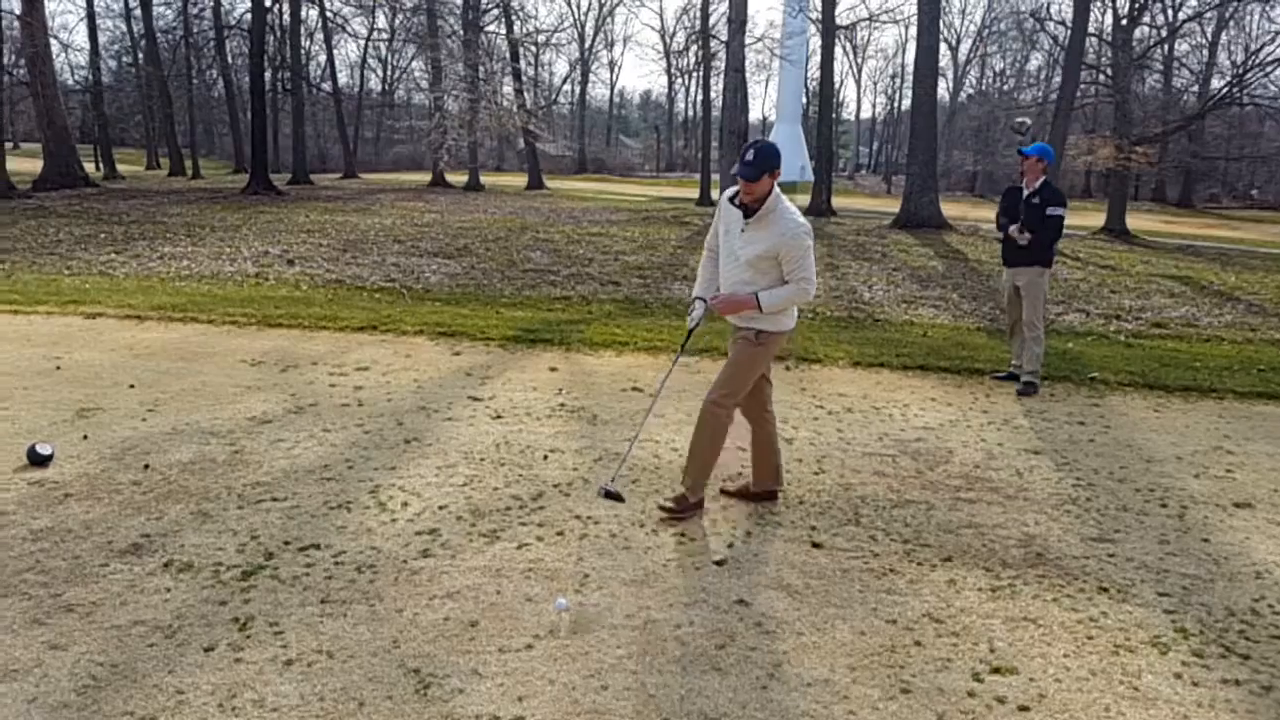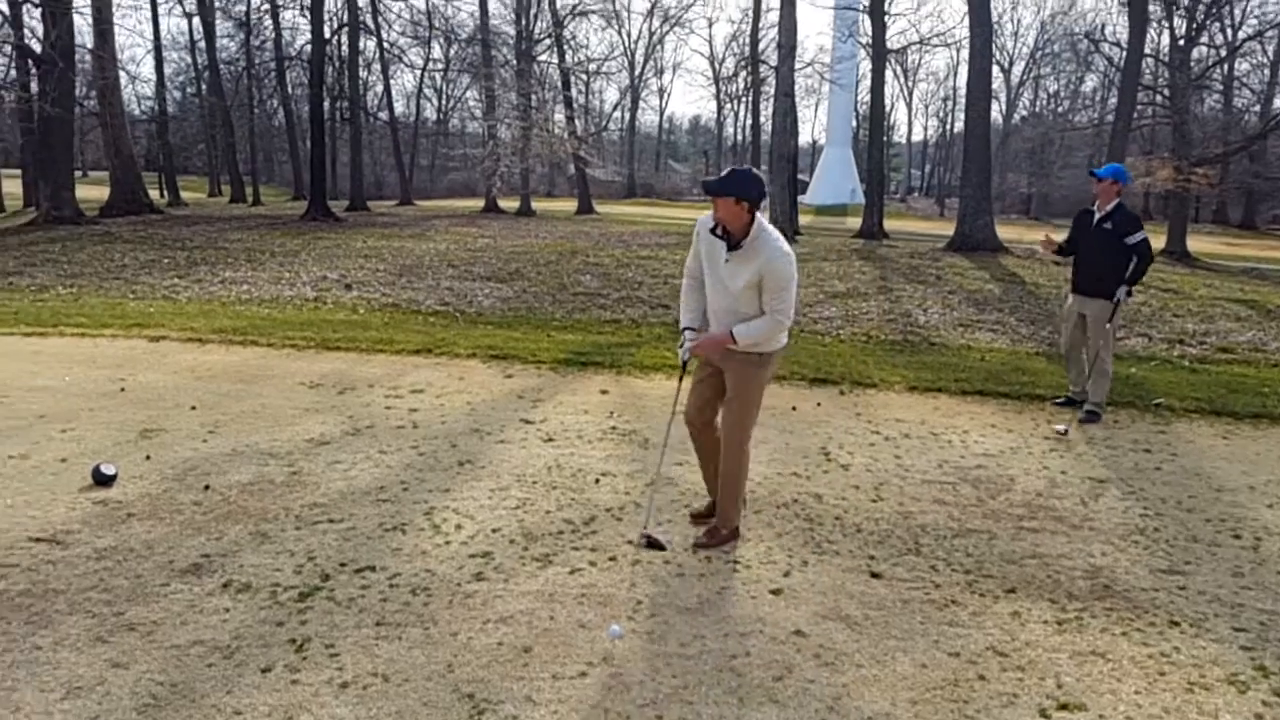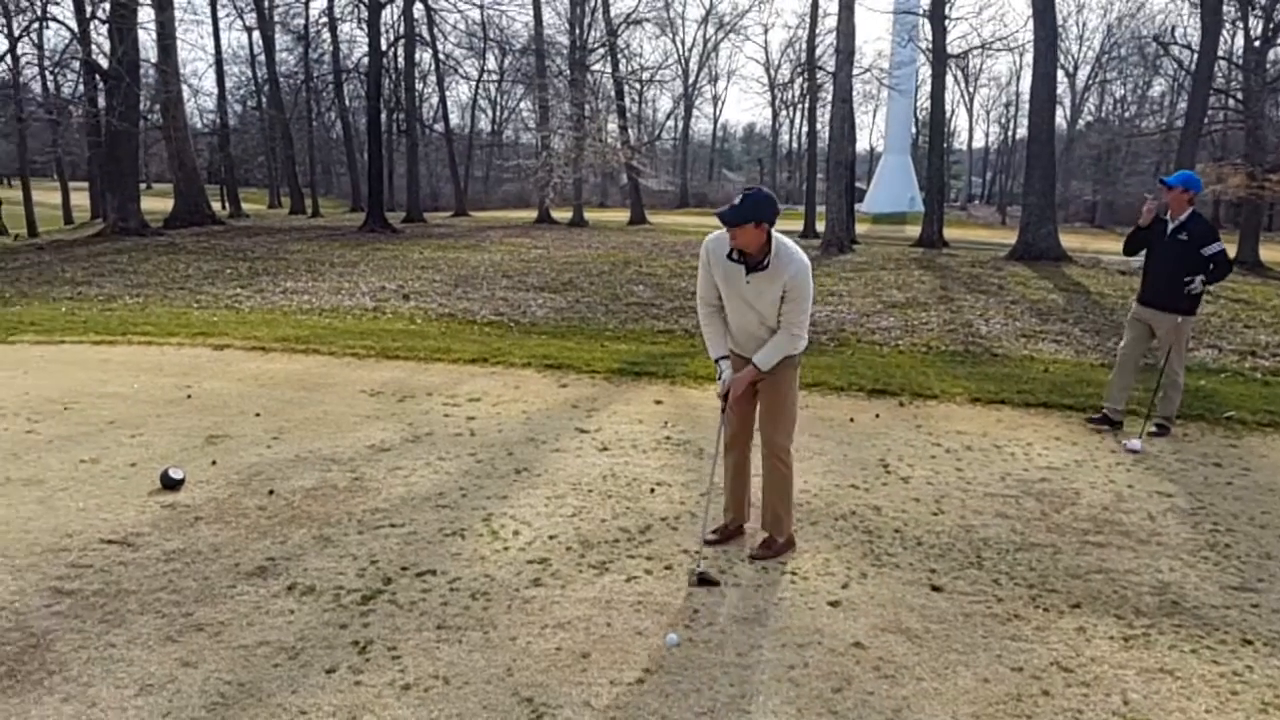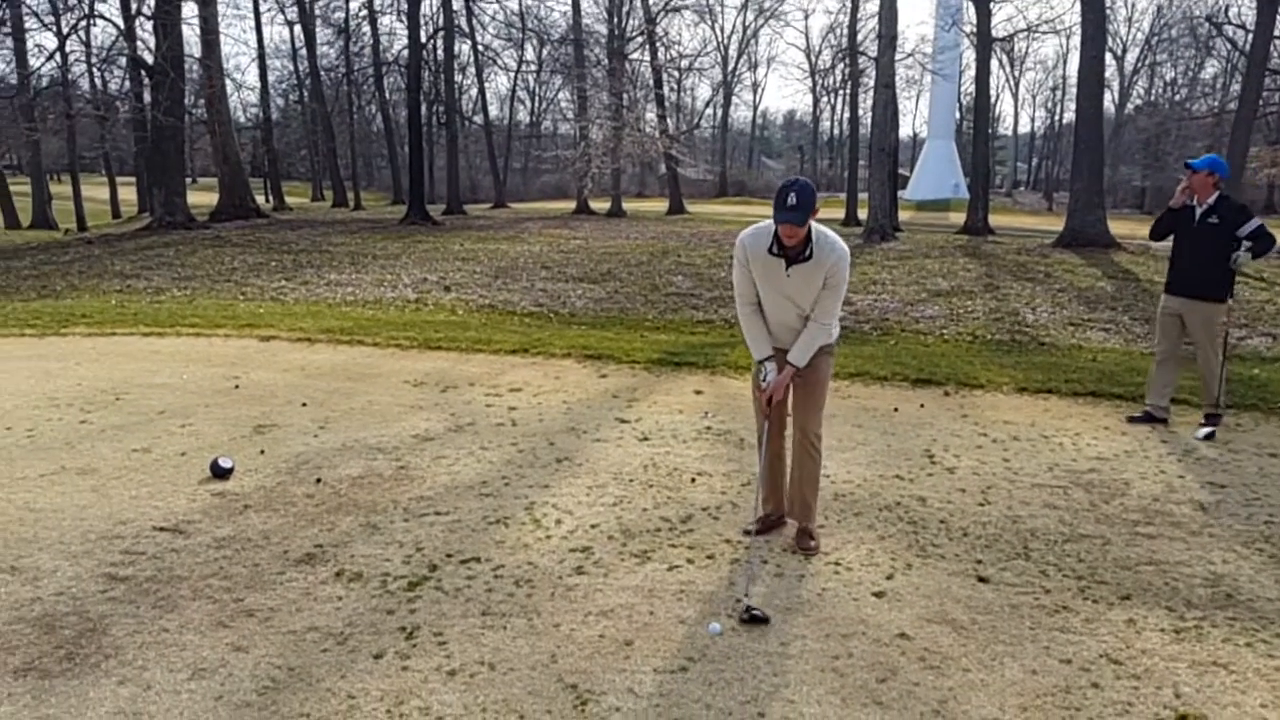
dt=0.5s
person 1, frame 1
left shoulder: (791, 227)
right shoulder: (730, 201)
left elbow: (804, 289)
right elbow: (713, 251)
left wrist: (748, 301)
right wrist: (700, 297)
left hip: (764, 330)
right hip: (740, 324)
left knee: (717, 404)
right knee: (753, 403)
left ankle: (693, 493)
right ankle: (766, 481)
person 1, frame 2
left shoulder: (775, 255)
right shoulder: (706, 226)
left elbow: (779, 320)
right elbow: (693, 279)
left wrist: (725, 339)
right wrist: (690, 328)
left hip: (756, 354)
right hip: (717, 344)
left knee: (734, 437)
right knee: (697, 417)
left ankle: (727, 523)
right ankle: (721, 495)
person 1, frame 3
left shoulder: (794, 265)
right shoulder: (714, 248)
left elbow: (792, 332)
right elbow: (709, 307)
left wrist: (750, 372)
right wrist: (721, 360)
left hip: (779, 360)
right hip: (738, 356)
left knee: (775, 445)
right knee: (735, 439)
left ankle: (780, 532)
right ankle: (734, 519)
person 1, frame 4
left shoulder: (835, 253)
right shoulder: (748, 243)
left elbow: (821, 321)
right elbow: (746, 306)
left wrist: (788, 371)
right wrist: (766, 361)
left hip: (814, 349)
right hip: (768, 346)
left knee: (807, 432)
right knee: (768, 430)
left ankle: (805, 521)
right ankle: (773, 508)
person 2, frame 1
left shoulder: (1053, 195)
right shoulder: (1012, 192)
left elbow: (1053, 233)
right elbow: (1001, 220)
left wrist: (1030, 237)
right wrist: (1011, 229)
left hip: (1035, 268)
right hip: (1011, 266)
left knee: (1032, 323)
right knee: (1014, 321)
left ankle: (1031, 377)
right ankle: (1018, 368)
person 2, frame 2
left shoulder: (1127, 220)
right shoulder: (1083, 216)
left elbow: (1145, 256)
right elbow: (1071, 248)
left wrist: (1127, 285)
right wrist: (1056, 248)
left hip: (1104, 299)
right hip: (1077, 294)
left knee: (1099, 353)
right knee: (1072, 346)
left ankle: (1094, 405)
right ankle: (1079, 393)
person 2, frame 3
left shoulder: (1202, 229)
right shoulder: (1157, 223)
left elbow: (1224, 265)
right elbow: (1129, 250)
left wrist: (1204, 279)
right wrist: (1143, 224)
left hip: (1176, 311)
right hip: (1143, 306)
left knee: (1172, 367)
right knee: (1126, 356)
left ankle: (1164, 419)
right ankle: (1113, 413)
person 2, frame 4
left shoulder: (1232, 211)
right shoulder: (1184, 209)
left elbow: (1267, 239)
right elbow: (1156, 234)
left wrist: (1248, 252)
right wrist: (1174, 204)
left hip: (1207, 299)
right hip: (1172, 295)
left knee: (1208, 356)
right knee: (1164, 353)
left ankle: (1213, 409)
right ankle: (1157, 409)
